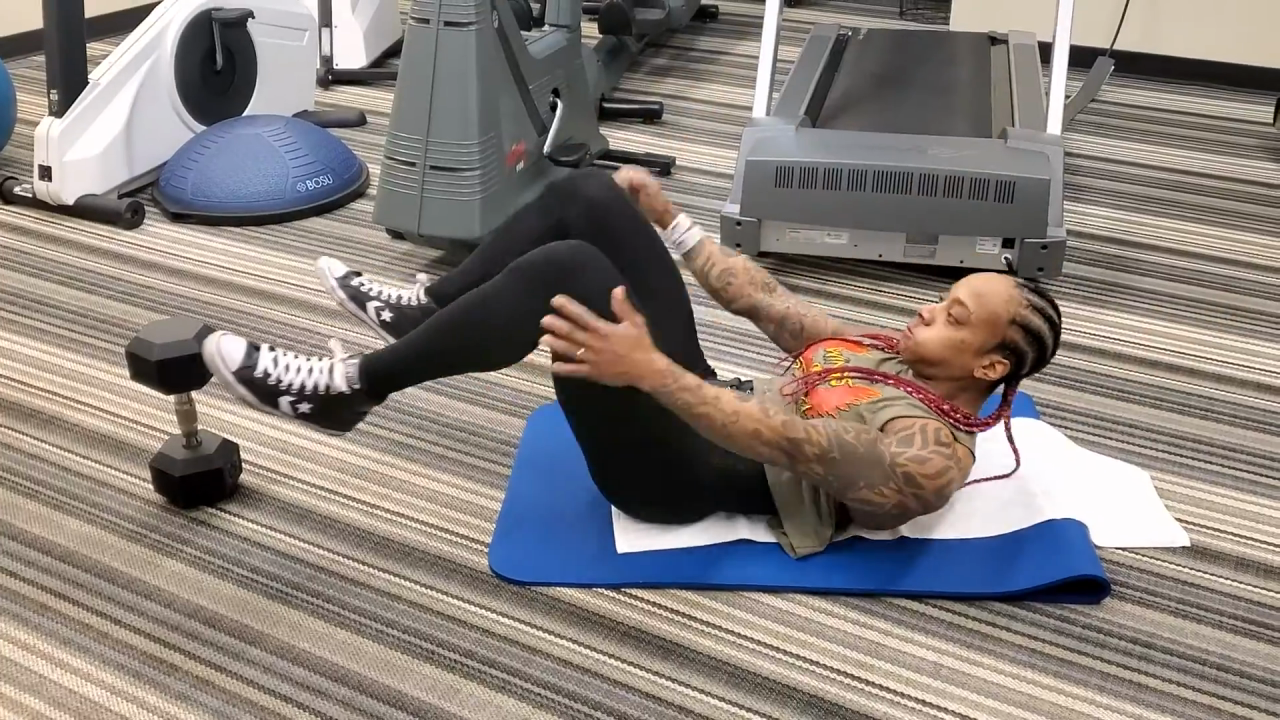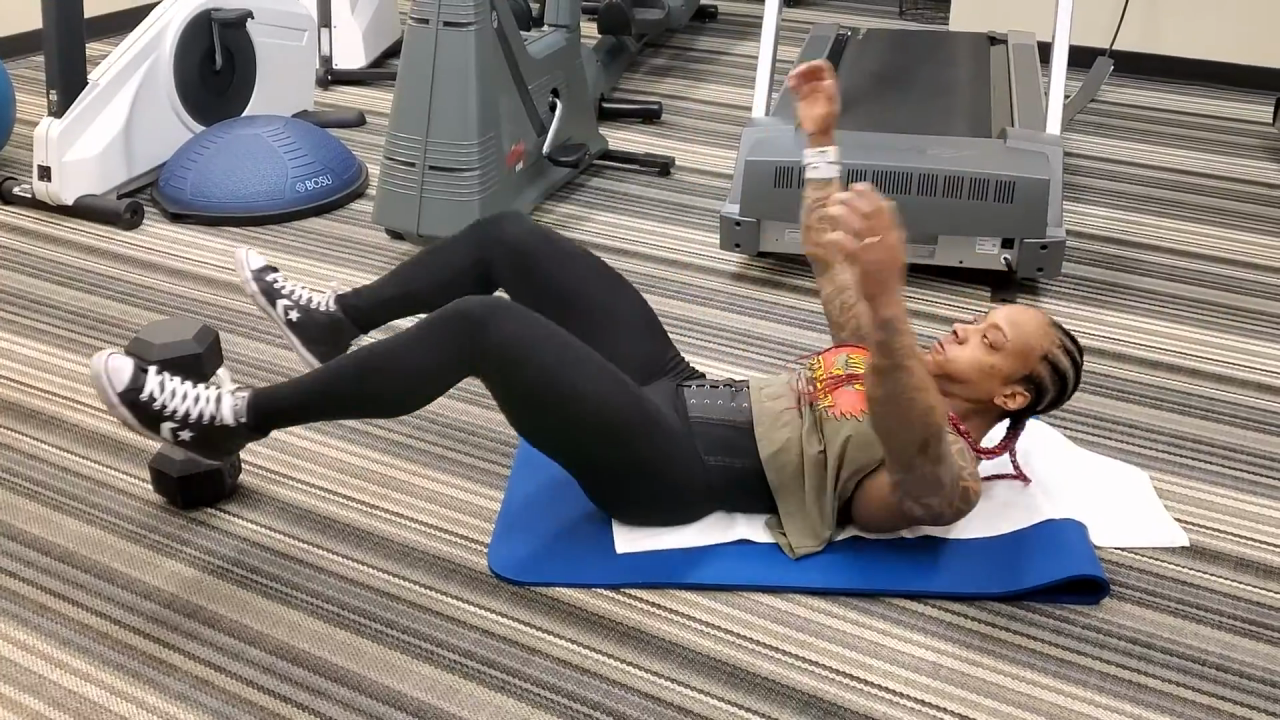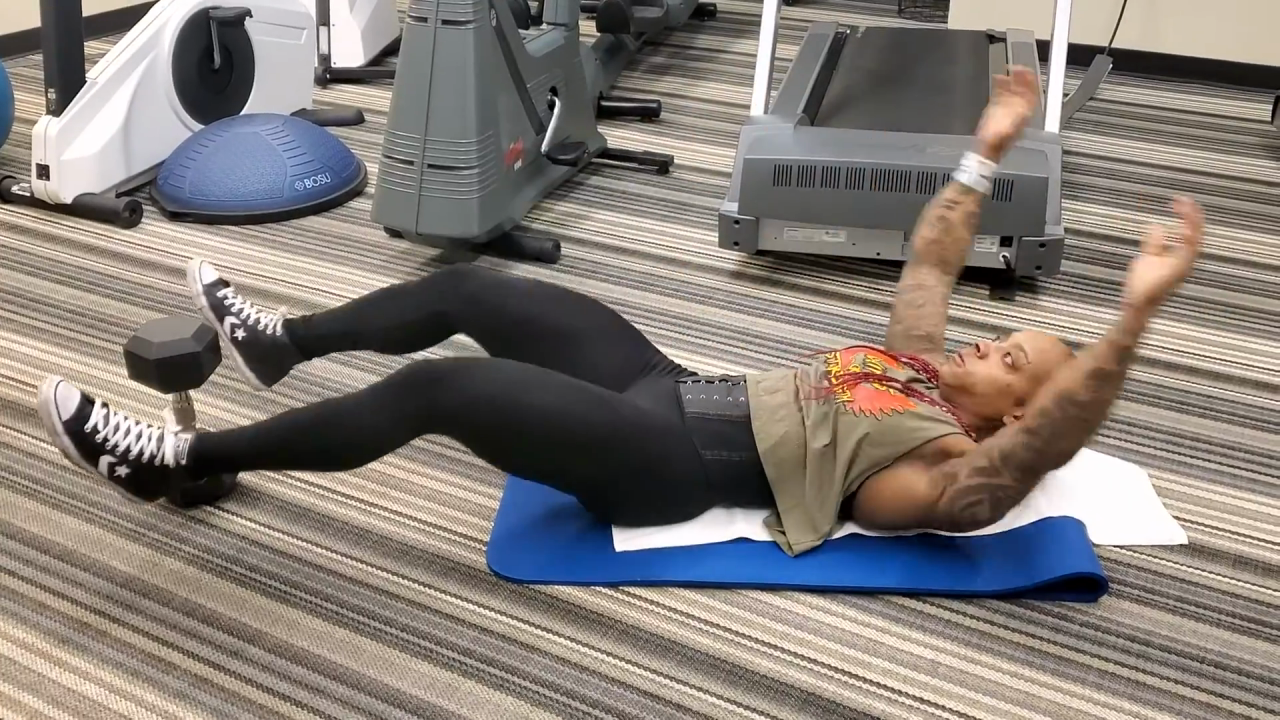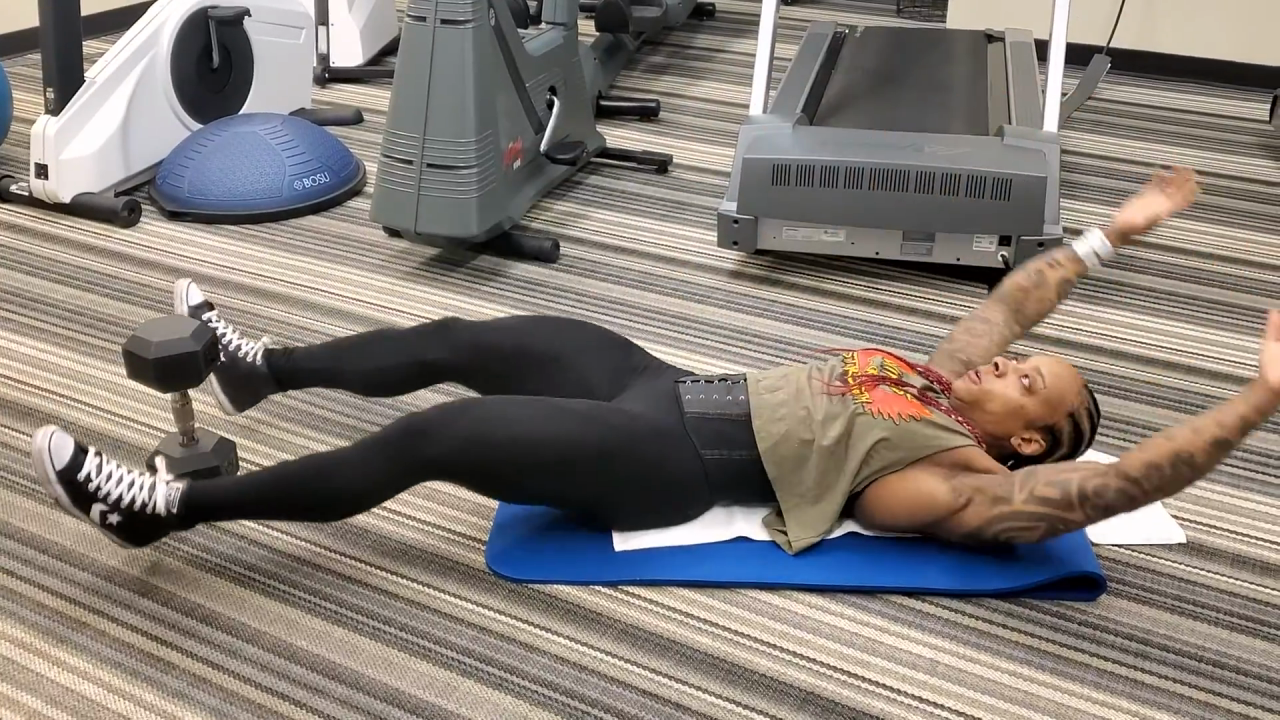
dt=0.2s
person 1, frame 1
left shoulder: (928, 458)
right shoulder: (907, 357)
left elbow: (789, 445)
right elbow: (764, 297)
left wrist: (649, 371)
right wrist: (670, 223)
left hip: (665, 473)
right hip: (690, 411)
left knee: (564, 269)
right knee: (587, 198)
left ankle: (350, 384)
right ankle: (421, 309)
person 1, frame 2
left shoulder: (943, 473)
right shoulder: (920, 364)
left elbow: (896, 426)
right elbow: (837, 267)
left wrist: (889, 306)
right wrist: (818, 144)
left hip: (663, 469)
right hip: (677, 393)
left knee: (474, 323)
right knee: (504, 237)
left ankle: (234, 419)
right ankle: (332, 323)
person 1, frame 3
left shoulder: (957, 477)
right shoulder: (926, 369)
left elbow: (1050, 439)
right elbow: (930, 260)
left wrist: (1134, 311)
right wrist: (987, 150)
left hip: (665, 465)
right hip: (674, 389)
left knee: (430, 392)
right knee: (468, 291)
left ankle: (178, 458)
right ankle: (277, 338)
person 1, frame 4
left shoulder: (972, 487)
right shoulder: (949, 386)
left elbow: (1111, 484)
right elbow: (1013, 301)
left wrist: (1263, 396)
right wrist: (1115, 231)
left hip: (666, 465)
right hip: (667, 389)
left knee: (420, 442)
right knee: (455, 343)
left ankle: (165, 506)
right ankle: (256, 369)
